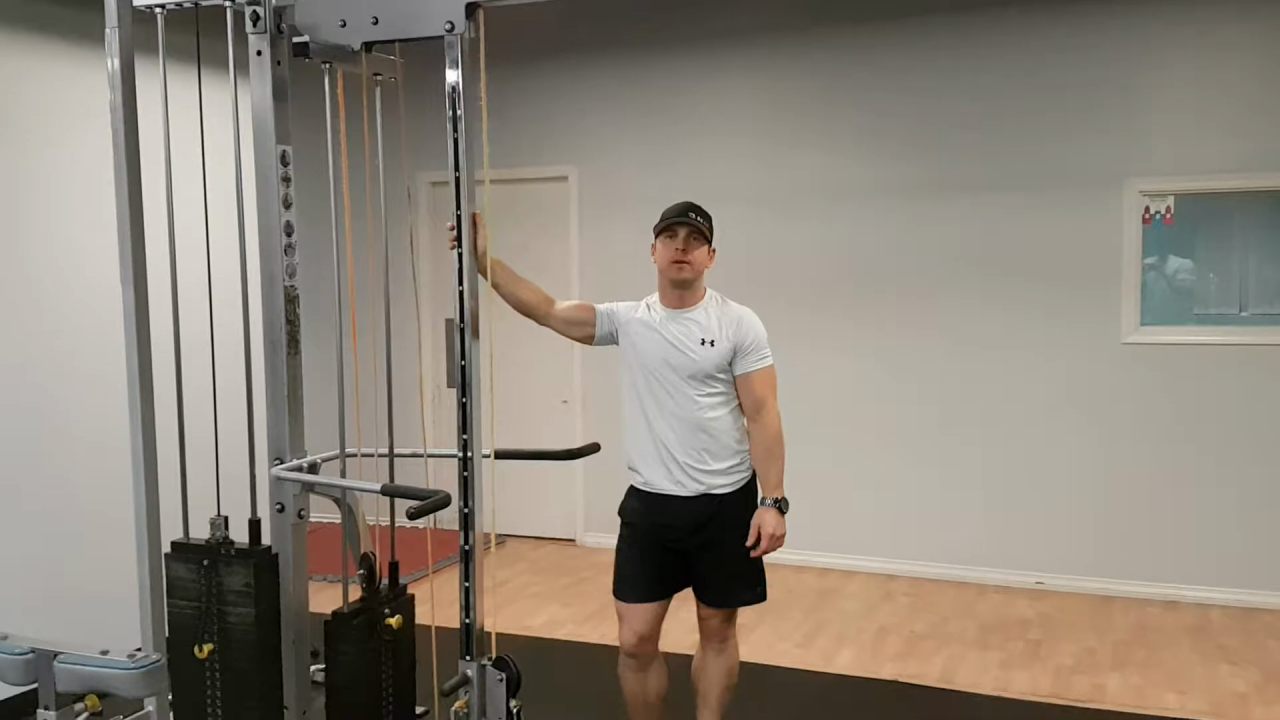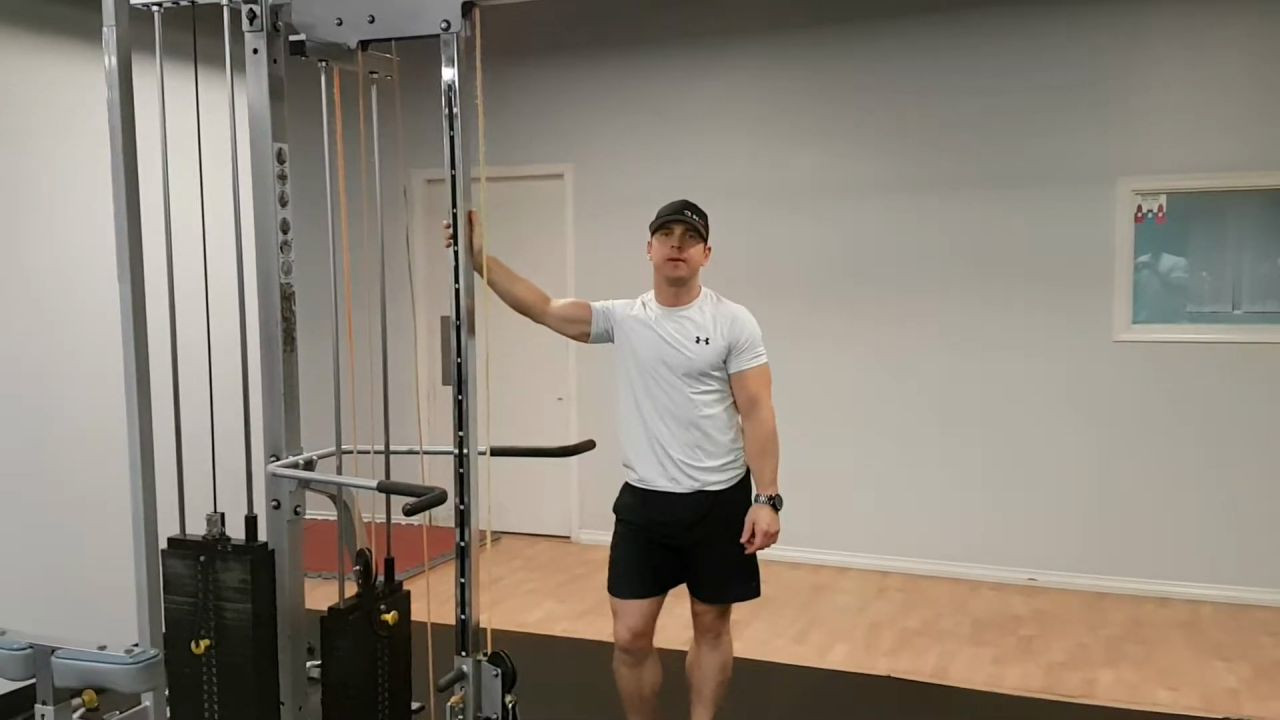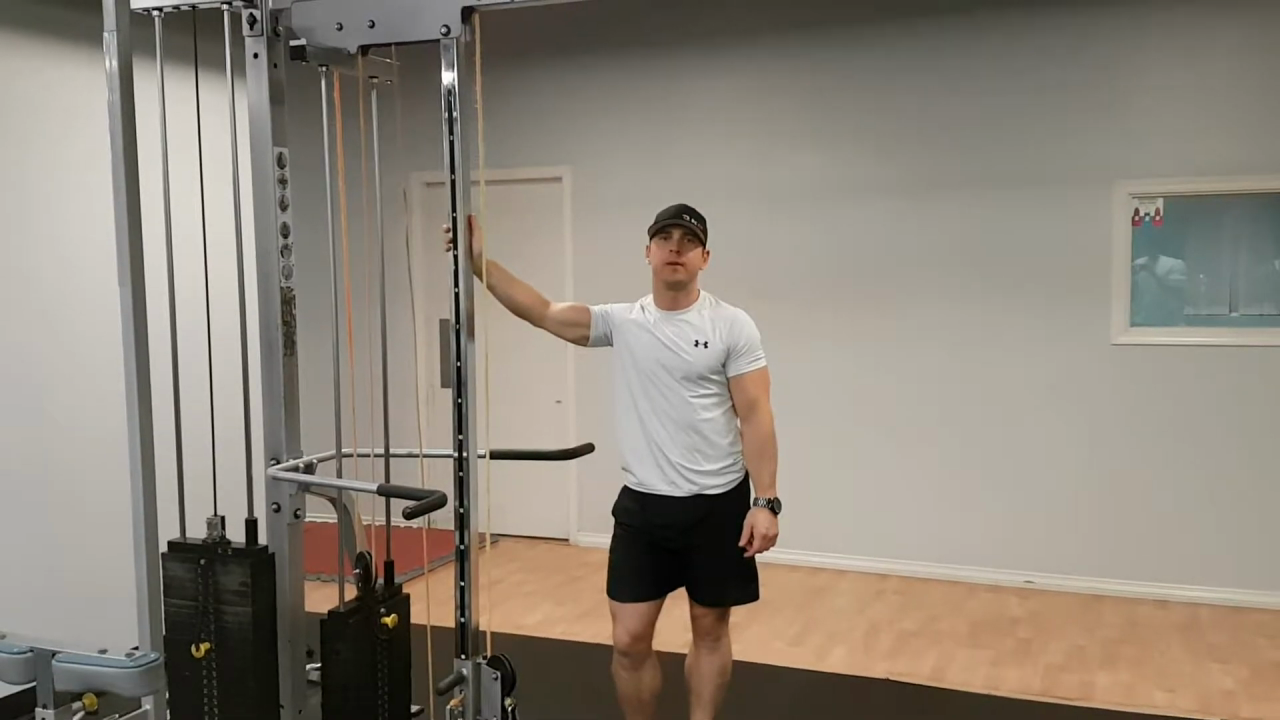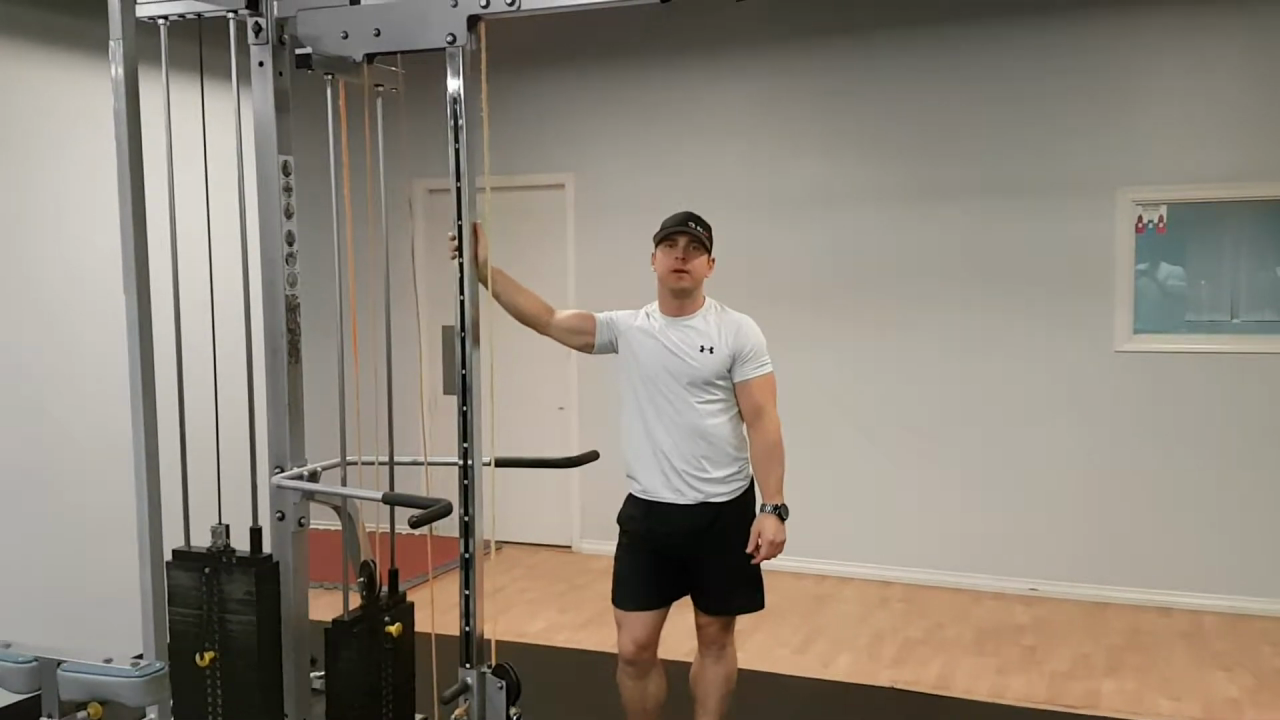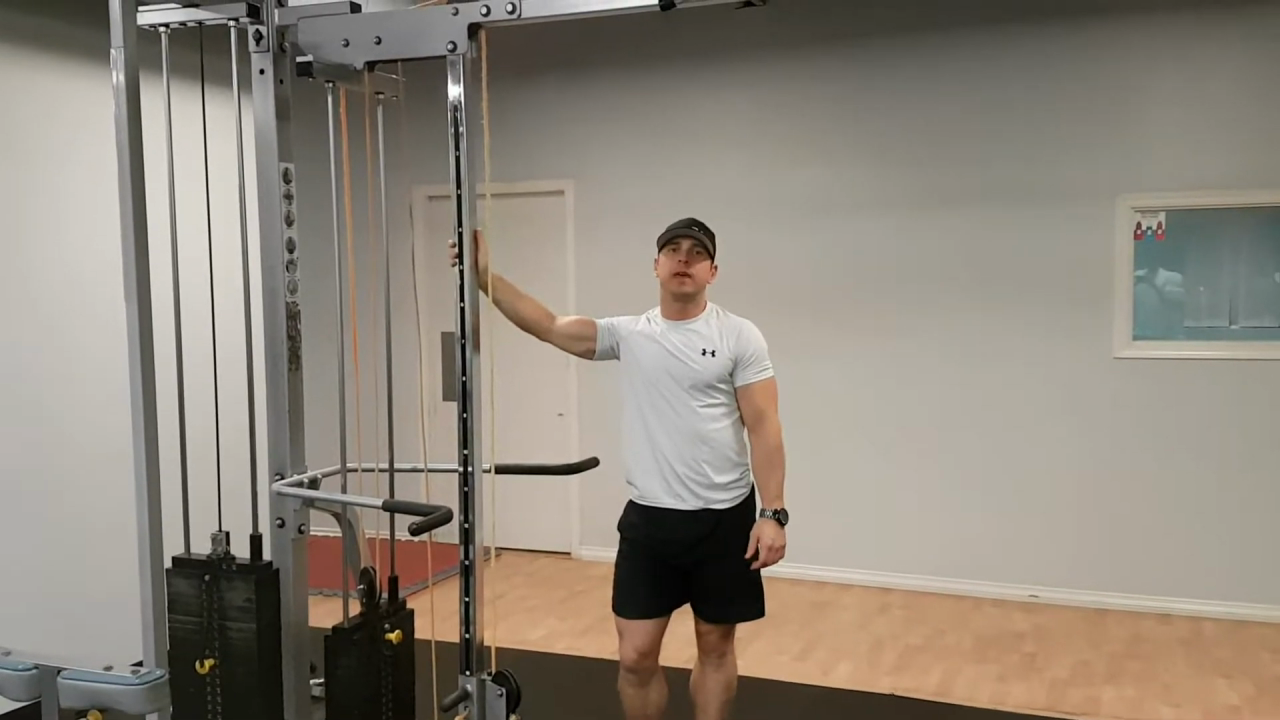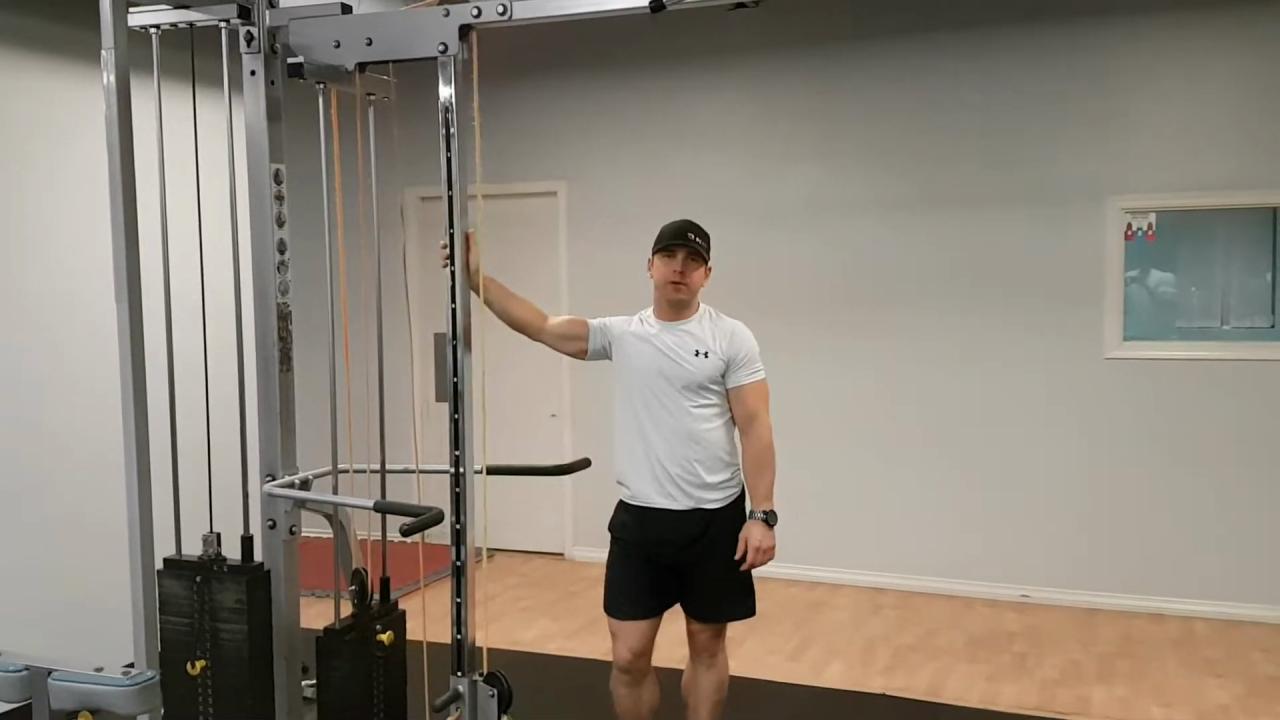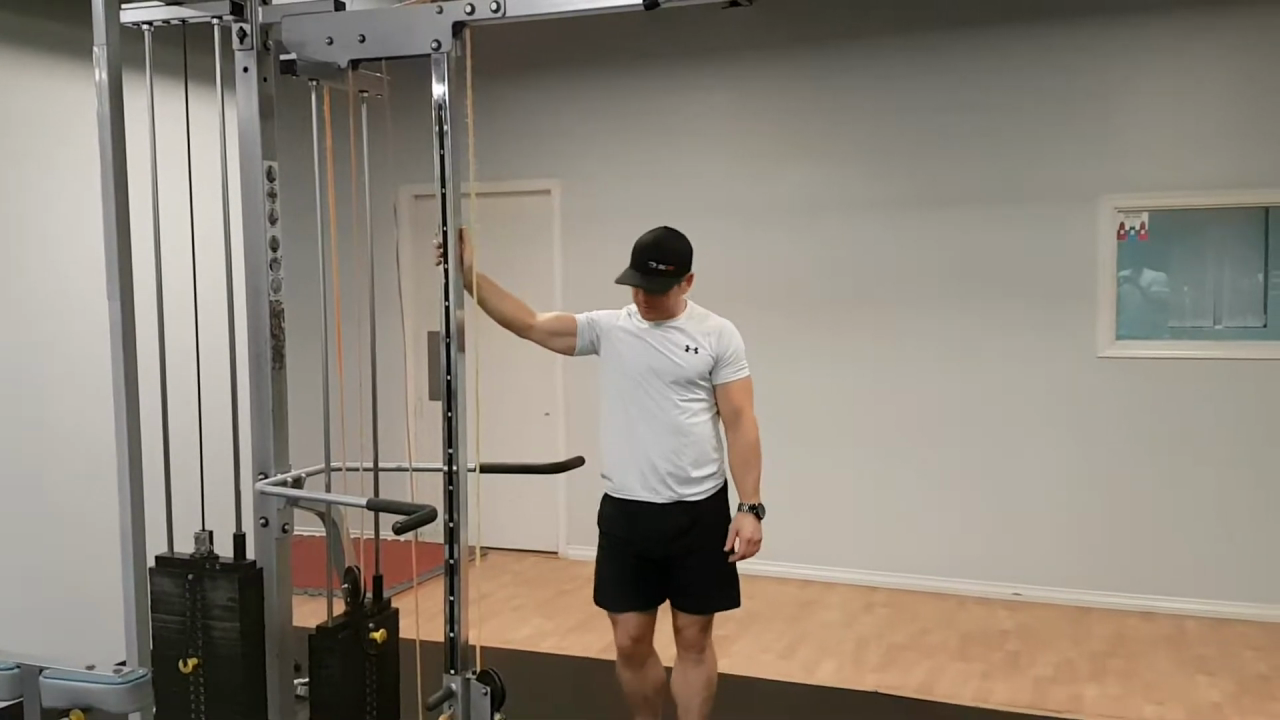
dt=0.5s
person 1, frame 1
left shoulder: (738, 323)
right shoulder: (627, 321)
left elbow: (762, 415)
right elbow: (546, 310)
left wrist: (772, 501)
right wrist: (485, 257)
left hip: (724, 503)
right hip: (651, 504)
left knee: (718, 630)
right knee: (636, 640)
person 1, frame 2
left shoulder: (733, 322)
right shoulder: (622, 318)
left elbow: (757, 413)
right elbow: (542, 308)
left wrist: (766, 498)
right wrist: (480, 256)
left hip: (718, 499)
right hip: (645, 500)
left knee: (711, 625)
right knee: (630, 636)
person 1, frame 3
left shoulder: (731, 325)
right shoulder: (621, 322)
left elbow: (755, 416)
right elbow: (541, 312)
left wrist: (765, 502)
right wrist: (480, 259)
left hip: (717, 504)
right hip: (644, 504)
left knee: (710, 630)
right knee: (629, 640)
person 1, frame 4
left shoulder: (737, 332)
right shoulder: (626, 328)
left elbow: (761, 422)
right elbow: (546, 319)
left wrist: (773, 508)
right wrist: (485, 267)
left hip: (722, 511)
right hip: (649, 511)
left knee: (715, 637)
right knee: (634, 647)
person 1, frame 5
left shoulder: (739, 336)
right shoulder: (627, 334)
left elbow: (763, 427)
right elbow: (548, 326)
left wrist: (772, 513)
right wrist: (485, 274)
left hip: (723, 518)
right hip: (649, 518)
left knee: (715, 646)
right knee: (636, 656)
person 1, frame 6
left shoulder: (731, 338)
right shoulder: (620, 334)
left elbow: (755, 429)
right elbow: (539, 326)
left wrist: (762, 515)
right wrist: (476, 275)
left hip: (714, 519)
right hip: (641, 518)
left knee: (707, 646)
right knee: (629, 655)
person 1, frame 7
left shoulder: (718, 334)
right shoulder: (607, 328)
left elbow: (740, 422)
right elbow: (528, 324)
left wrist: (750, 507)
right wrist: (470, 273)
left hip: (698, 513)
right hip: (625, 512)
left knee: (694, 640)
right knee: (631, 644)
